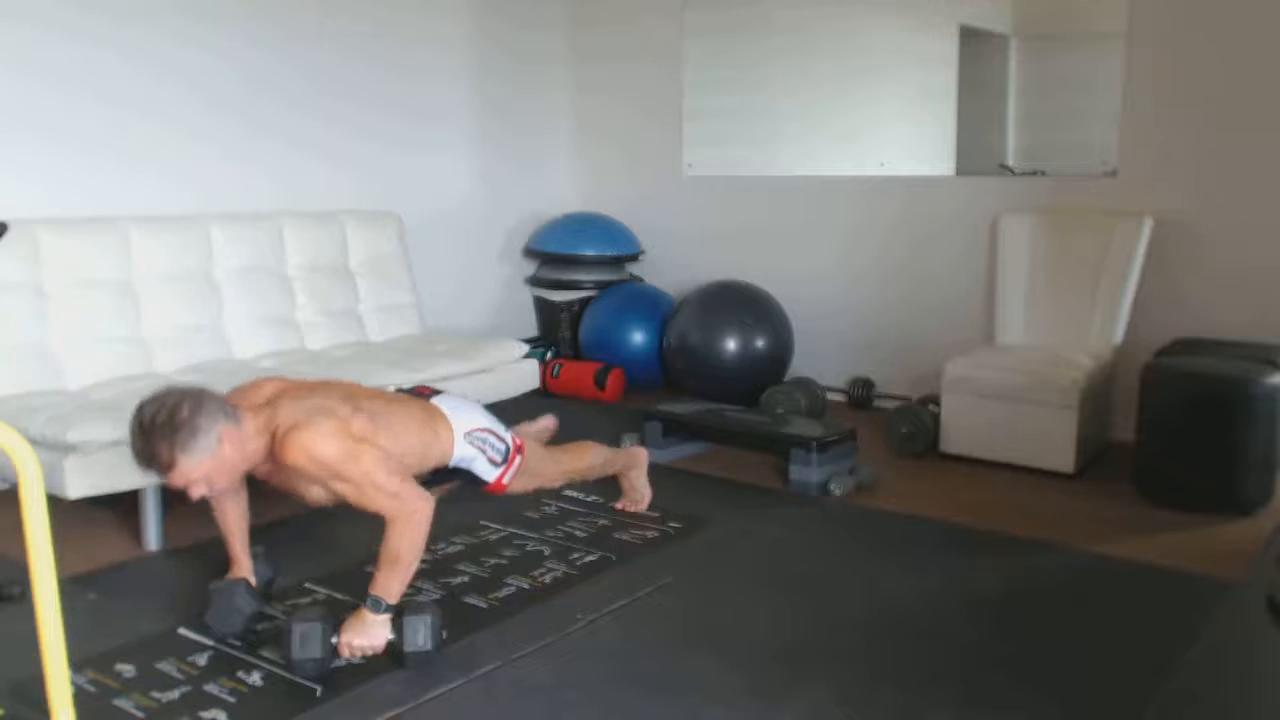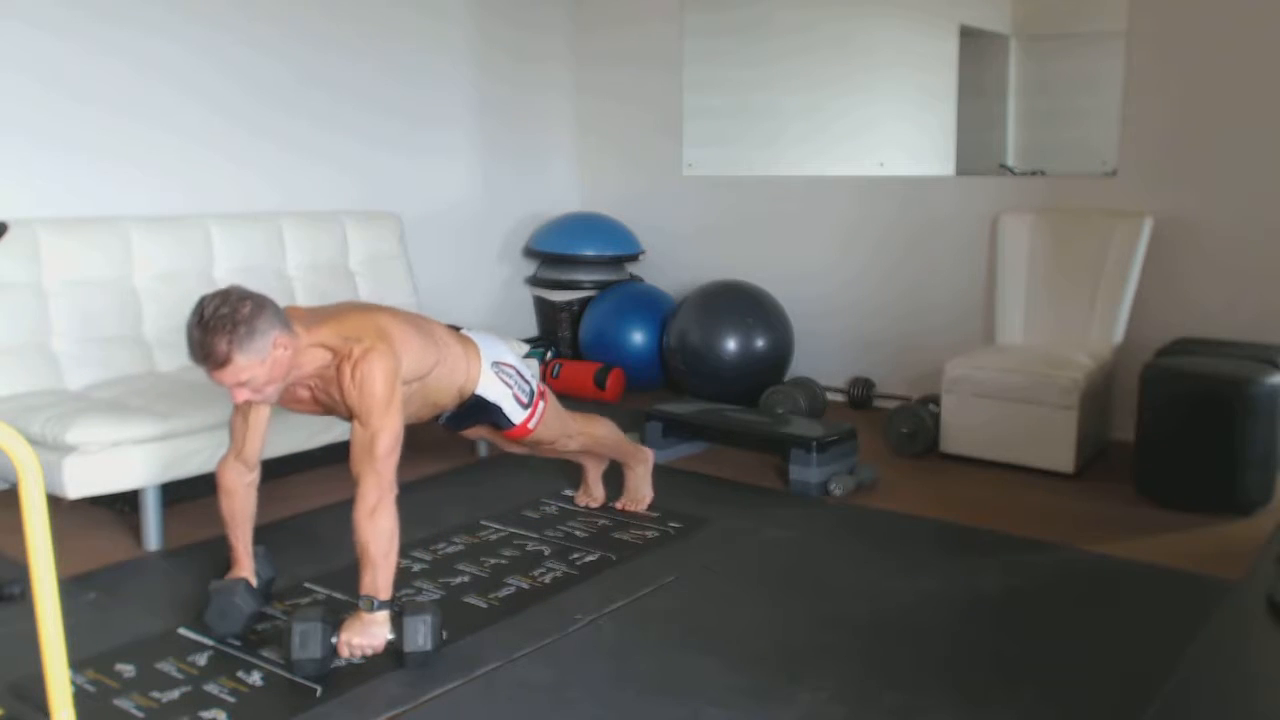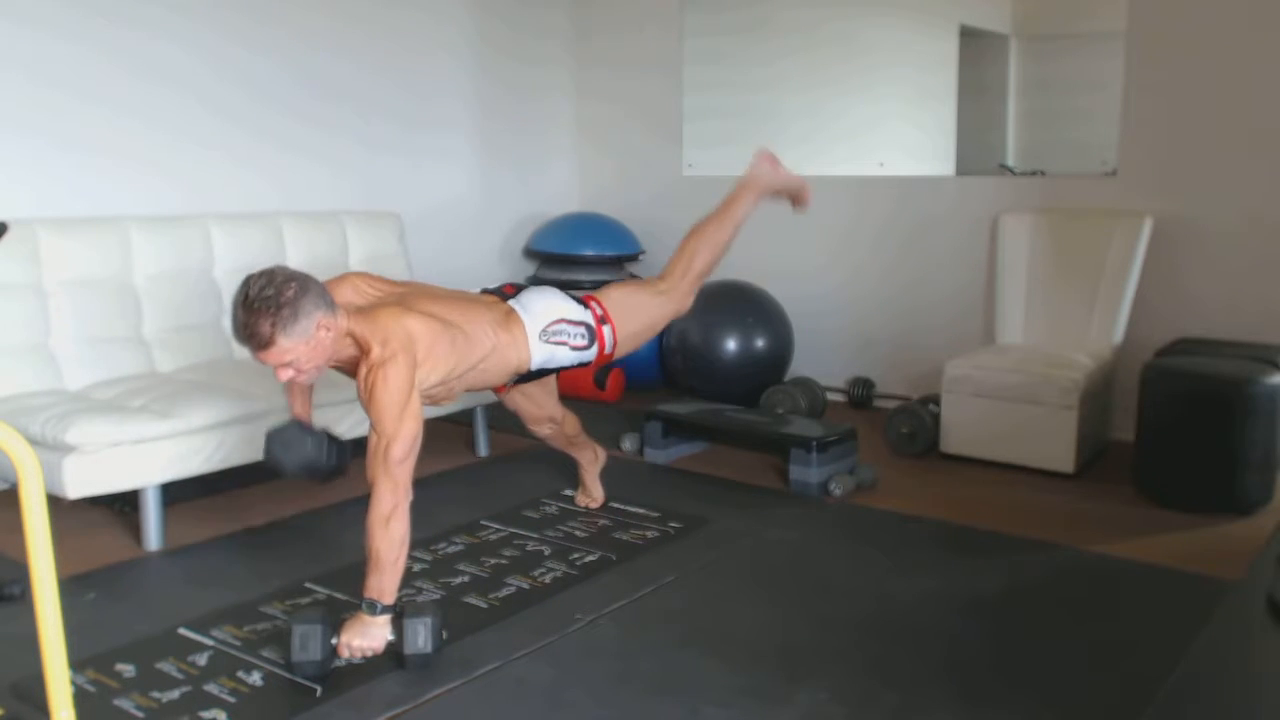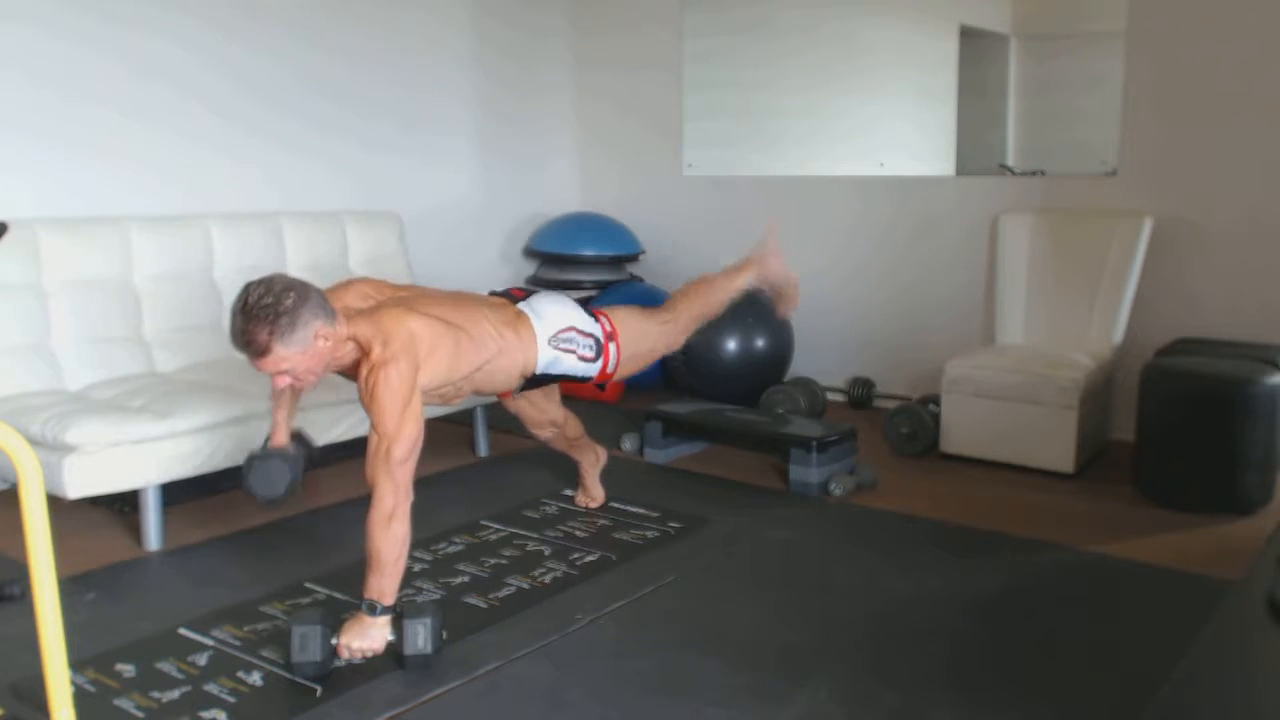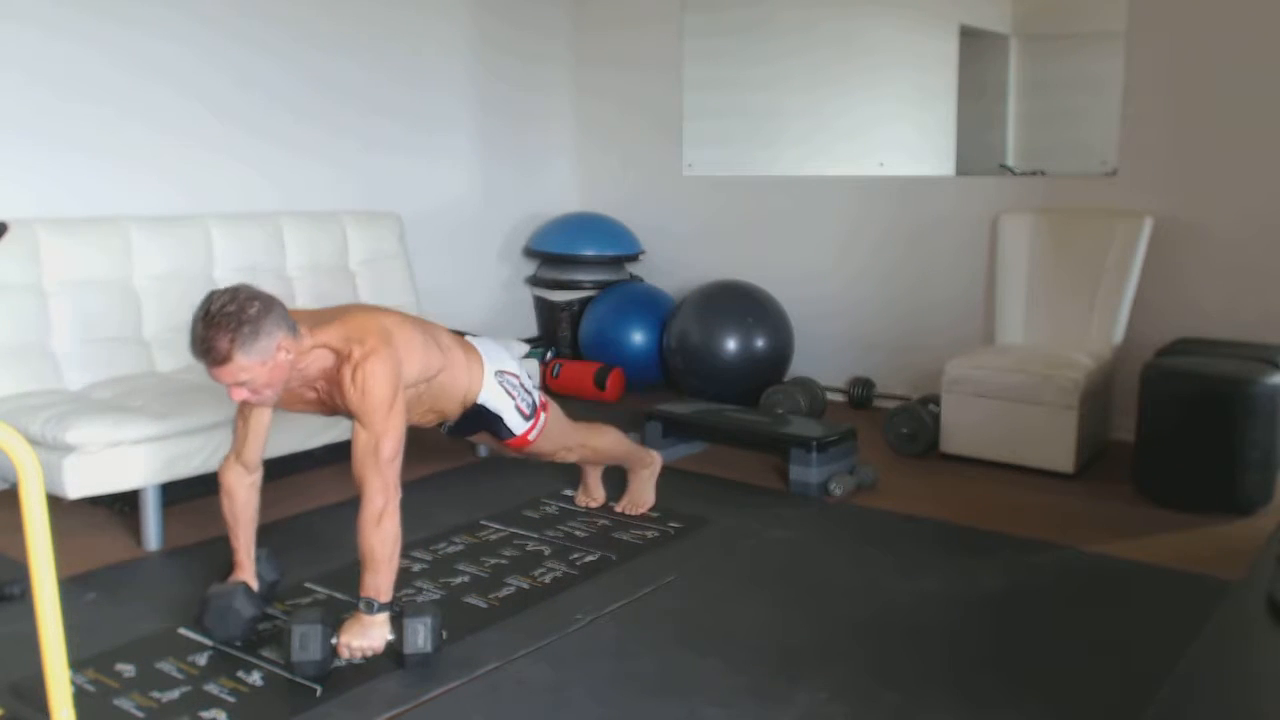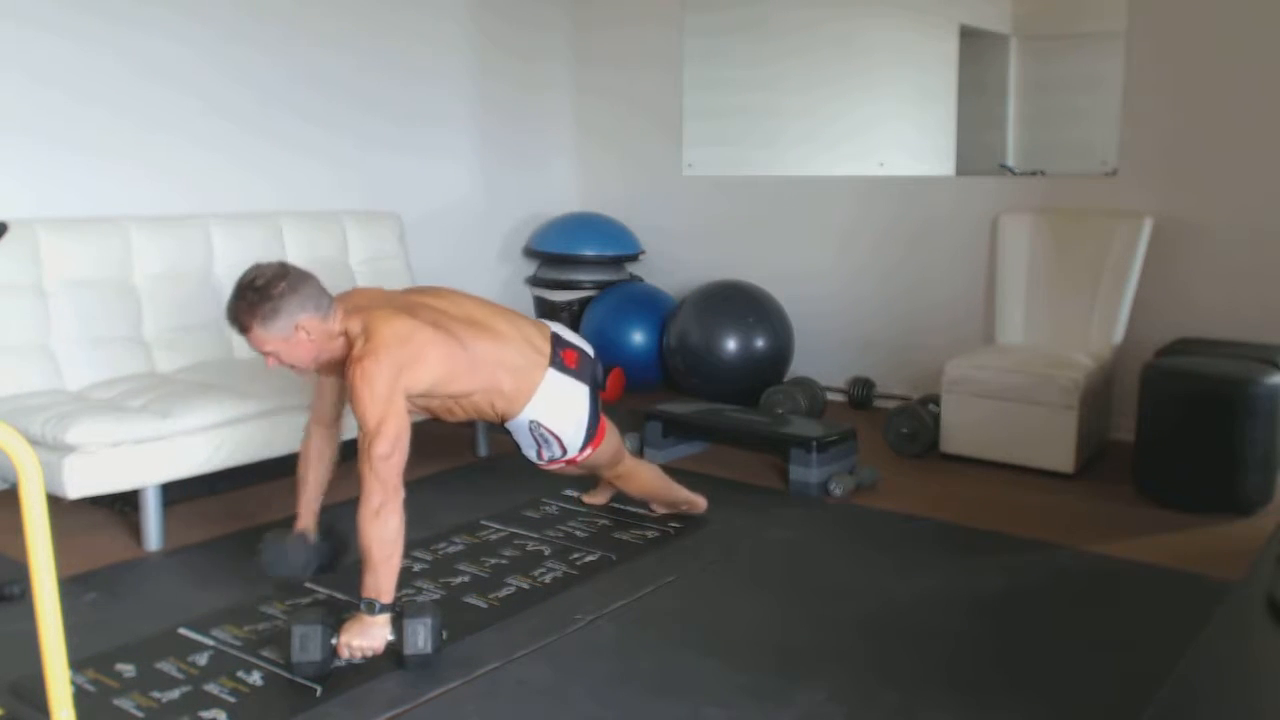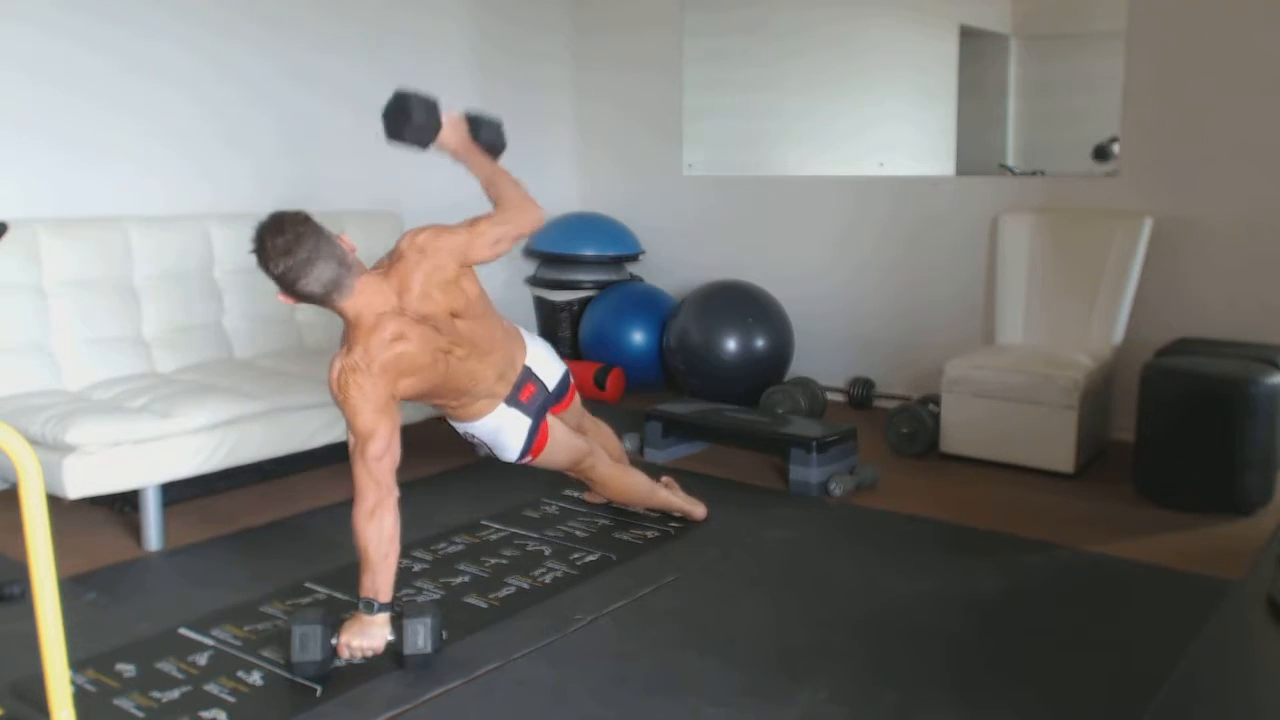
dt=0.7s
person 1, frame 1
left shoulder: (303, 443)
right shoulder: (231, 417)
left elbow: (414, 508)
left wrist: (376, 610)
right wrist: (241, 565)
left hip: (452, 431)
right hip: (412, 415)
left knee: (551, 472)
left ankle: (628, 461)
right ankle: (532, 431)
person 1, frame 2
left shoulder: (364, 360)
right shoulder: (262, 352)
left elbow: (376, 491)
right elbow: (238, 467)
left wrist: (374, 611)
right wrist: (242, 567)
left hip: (479, 370)
right hip: (440, 389)
left knee: (566, 432)
left ankle: (635, 458)
right ankle: (590, 463)
person 1, frame 3
left shoulder: (387, 360)
right shoulder: (331, 298)
left elbow: (390, 496)
left wrist: (375, 615)
right wrist: (301, 410)
left hip: (539, 328)
right hip: (500, 314)
left knee: (673, 290)
right knee: (544, 419)
left ankle: (756, 183)
right ankle: (589, 455)
person 1, frame 4
left shoulder: (387, 363)
right shoulder: (330, 305)
left elbow: (392, 498)
left wrist: (375, 613)
right wrist: (281, 428)
left hip: (543, 331)
right hip: (505, 317)
left knee: (670, 326)
right knee: (546, 422)
left ankle: (757, 269)
right ankle: (588, 455)
person 1, frame 5
left shoulder: (365, 361)
right shoulder: (267, 358)
left elbow: (381, 497)
right elbow: (240, 470)
left wrist: (373, 614)
right wrist: (244, 569)
left hip: (483, 376)
right hip: (443, 398)
left knee: (568, 443)
left ankle: (643, 462)
right ankle: (591, 469)
person 1, frame 6
left shoulder: (372, 362)
right shoulder: (335, 323)
left elbow: (382, 497)
right elbow: (322, 426)
left wrist: (375, 614)
right wrist: (305, 522)
left hip: (552, 400)
right hip: (552, 347)
left knee: (612, 463)
right knee: (597, 444)
left ankle: (685, 501)
right ankle: (609, 477)
person 1, frame 7
left shoulder: (358, 375)
right shoulder: (423, 252)
left elbow: (375, 495)
right elbow: (526, 215)
left wrist: (373, 614)
right wrist: (464, 147)
left hip: (495, 419)
right hip: (529, 360)
left knee: (587, 463)
right knee: (585, 426)
left ankle: (683, 507)
right ankle: (640, 486)
